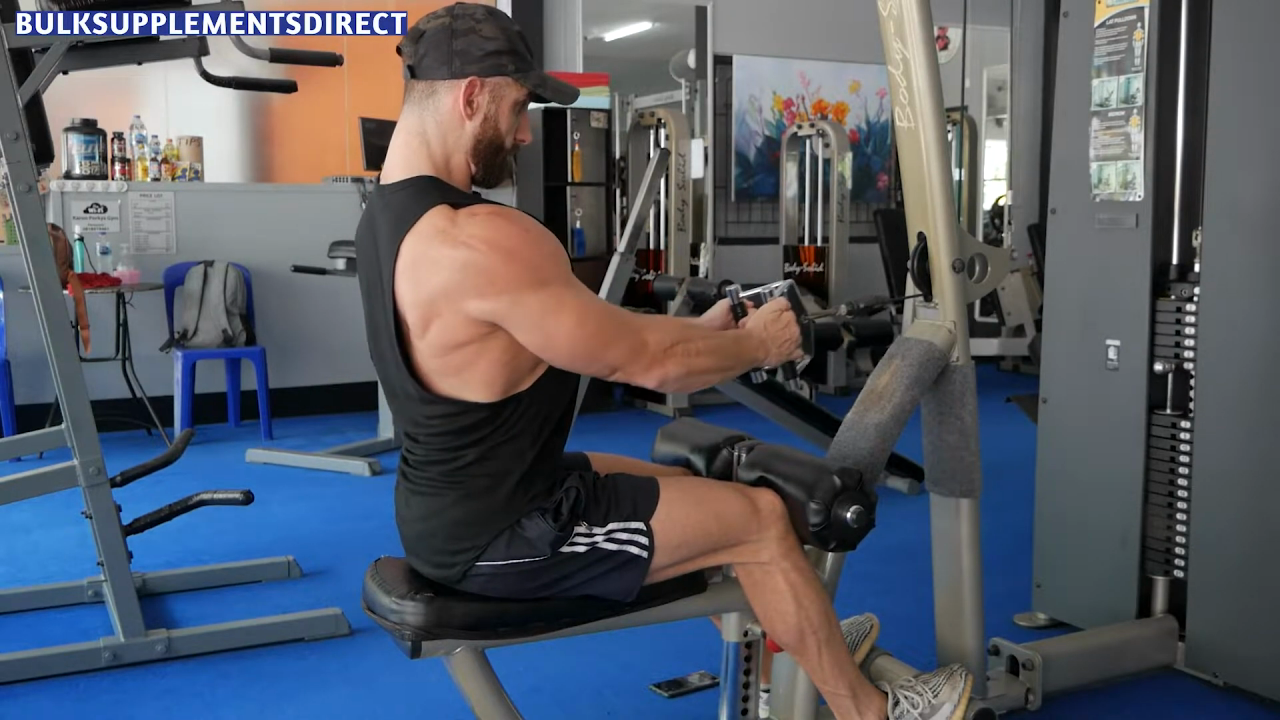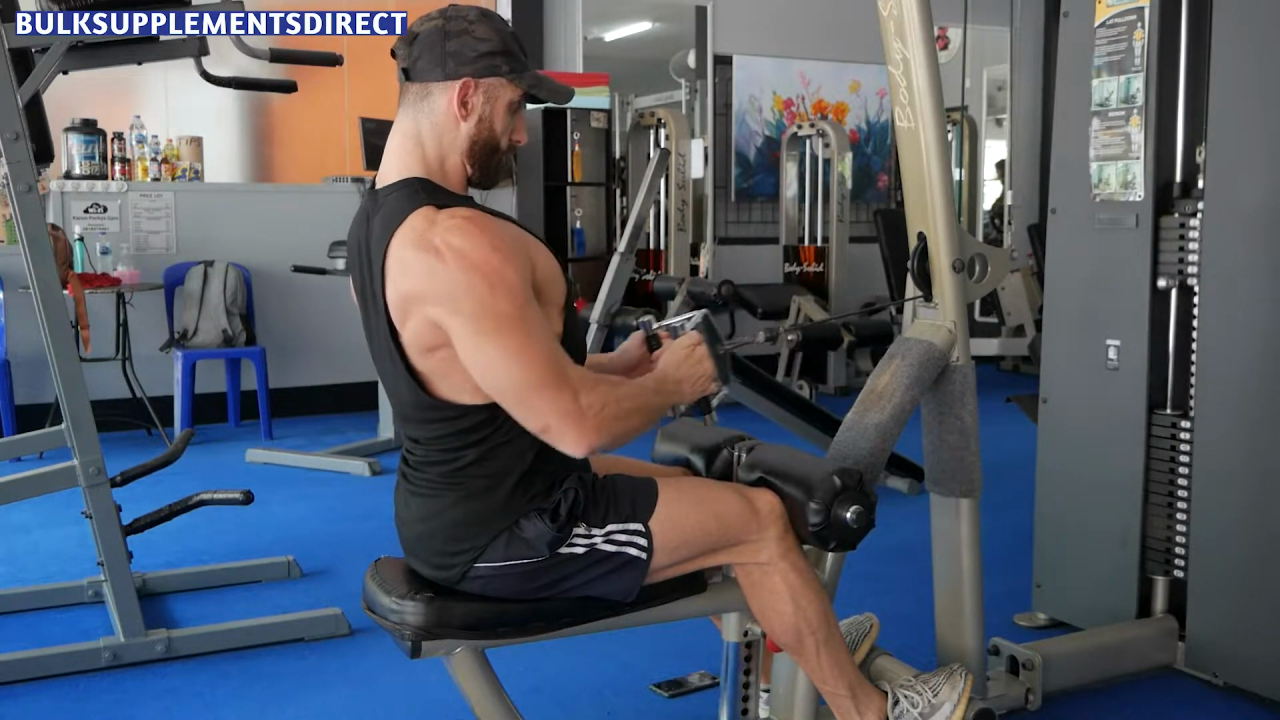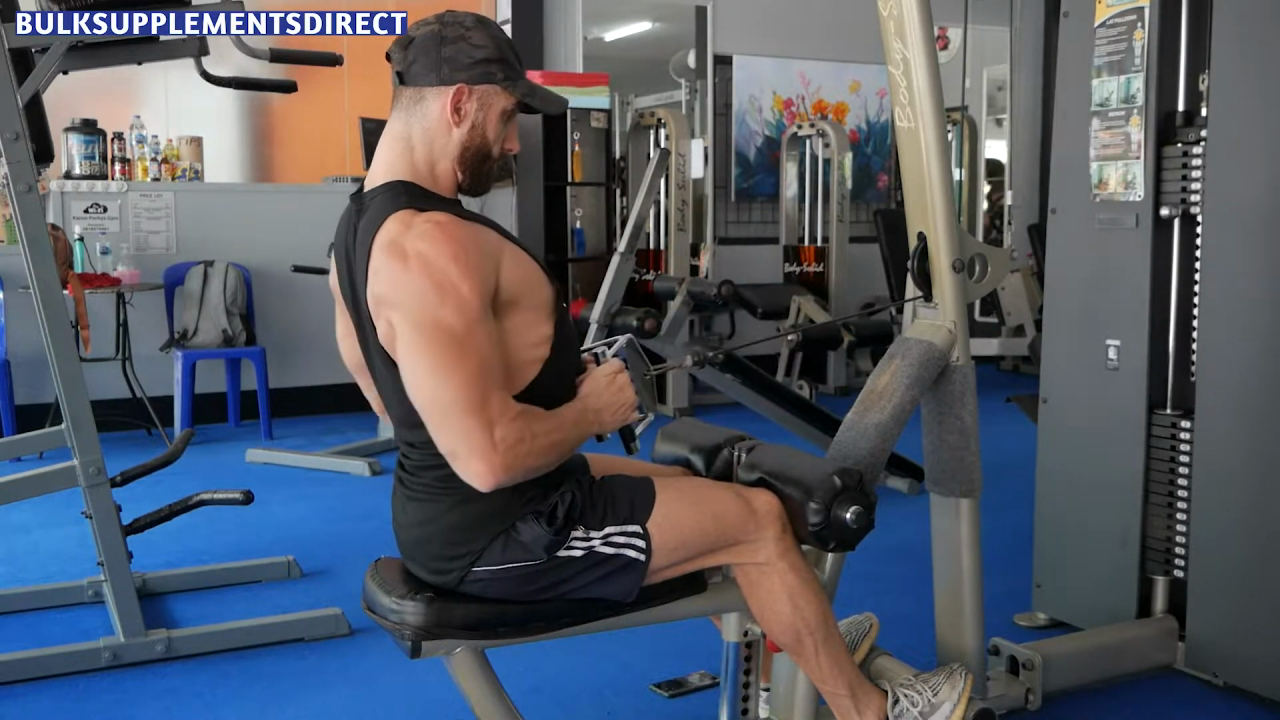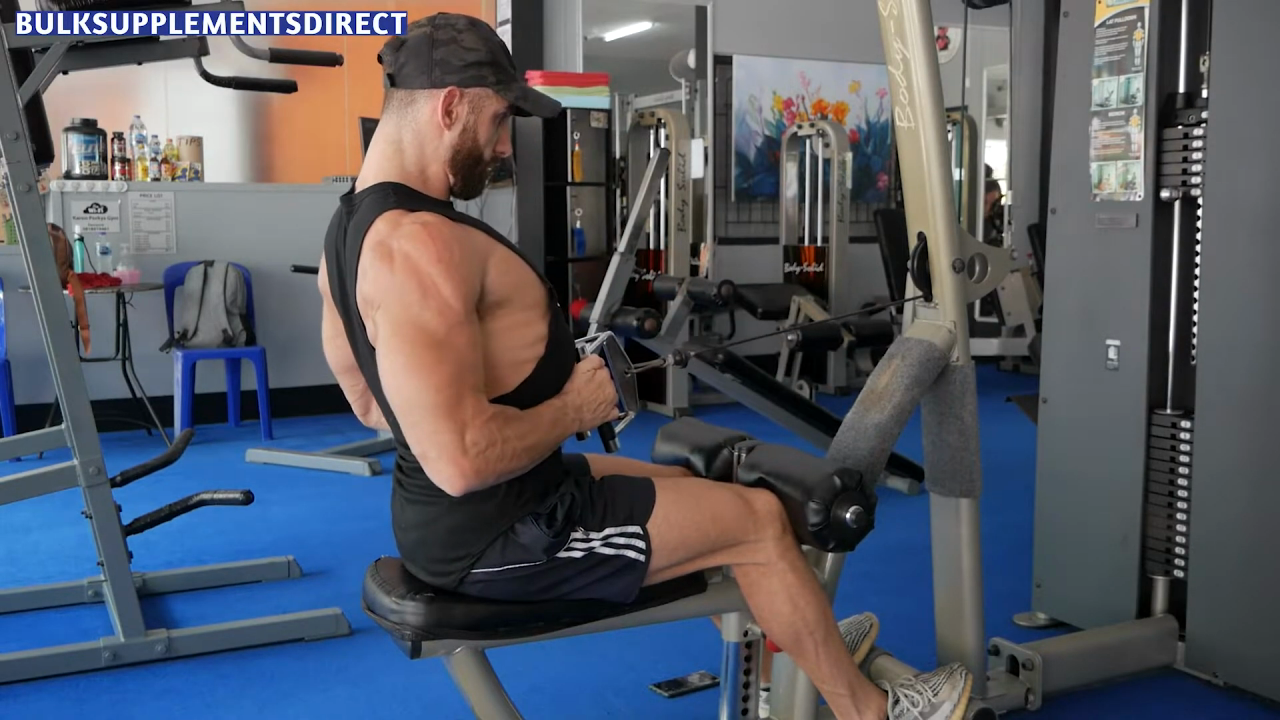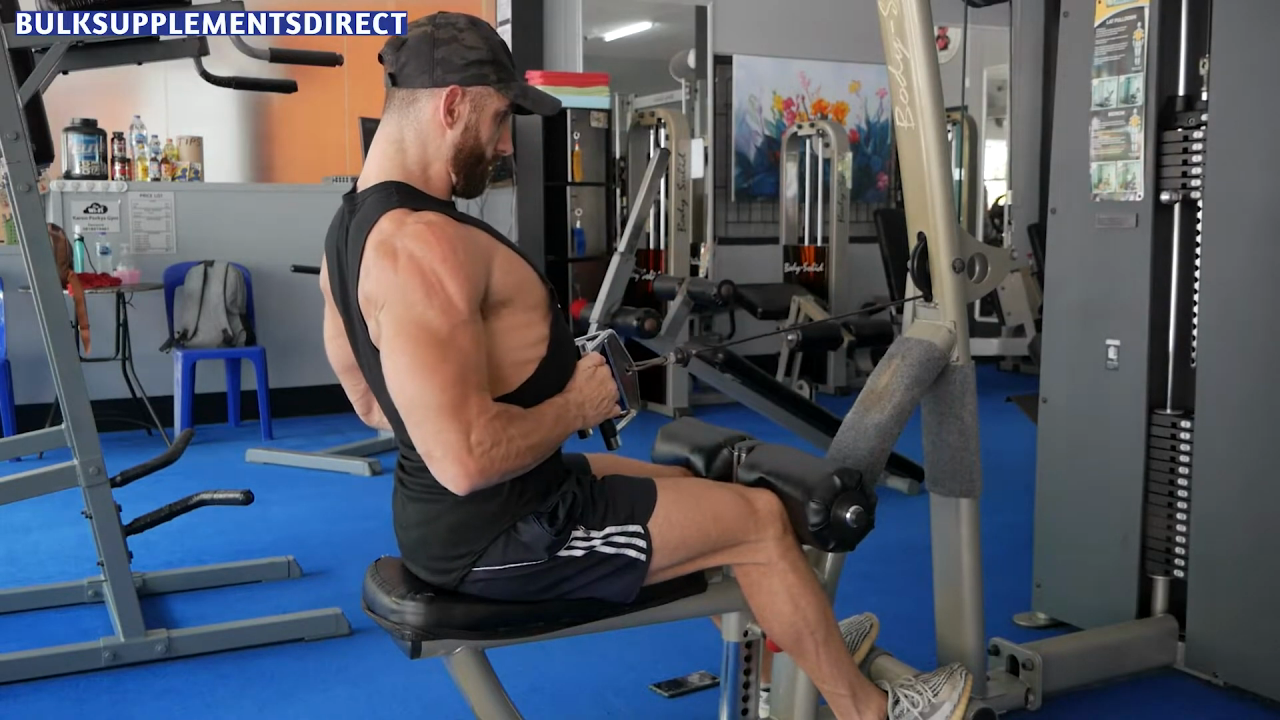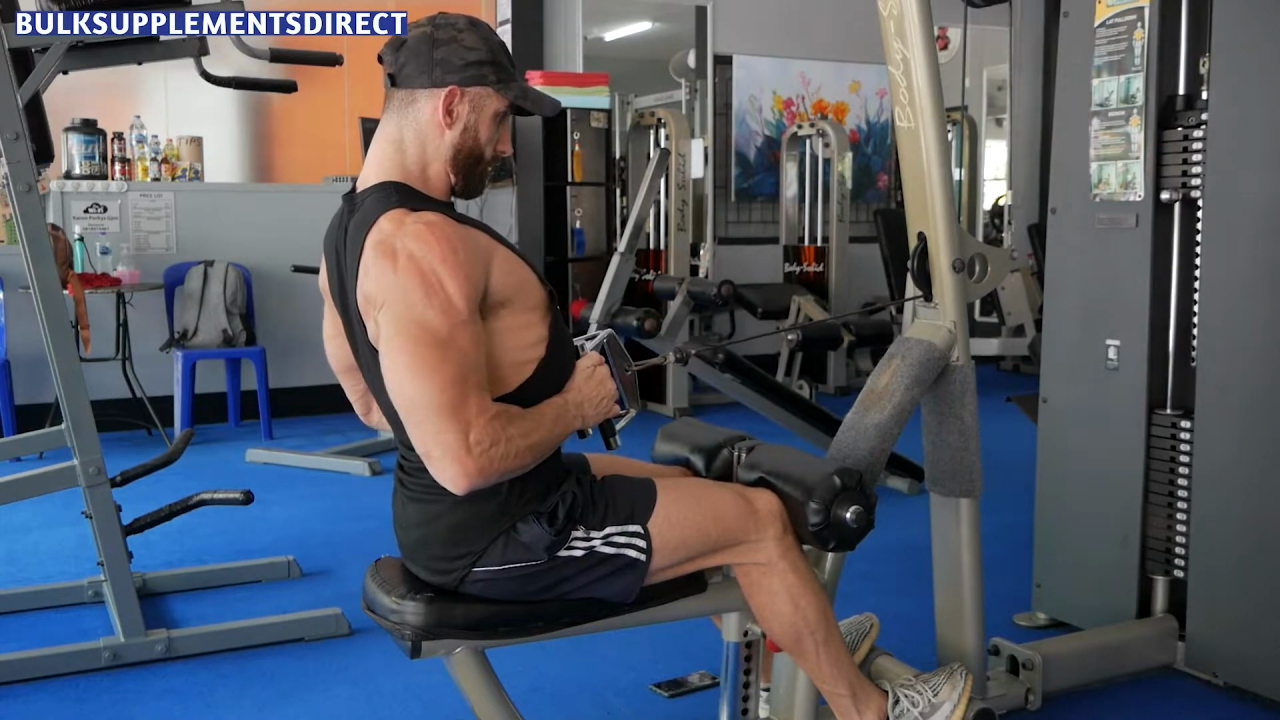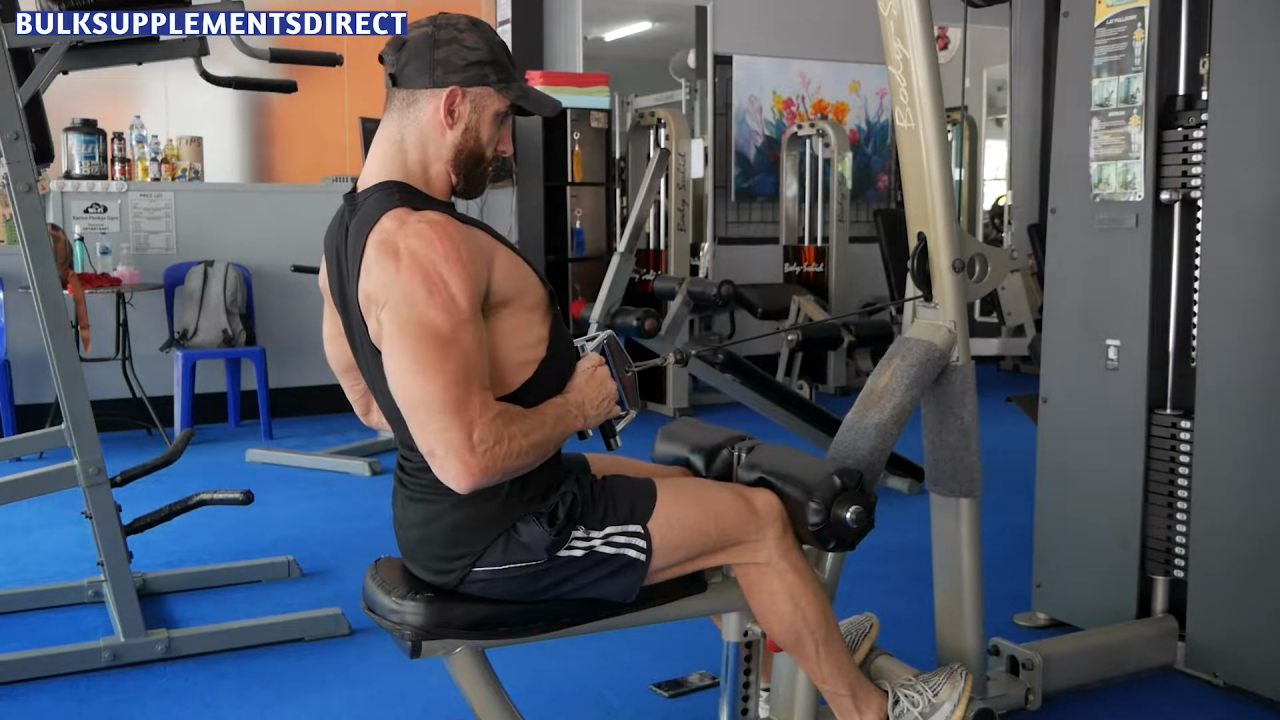
dt=0.2s
person 1, frame 1
left shoulder: (391, 214)
right shoulder: (478, 241)
left elbow: (575, 334)
right elbow: (651, 362)
left wrist: (700, 328)
right wrist: (756, 344)
left hip: (449, 504)
right hip: (503, 530)
left knee: (688, 487)
right knee: (761, 519)
left ankle: (810, 647)
person 1, frame 2
left shoulder: (383, 217)
right shoulder: (457, 243)
right elbow: (584, 427)
left wrist: (609, 365)
right wrist: (670, 384)
left hip: (450, 503)
right hip: (502, 530)
left knee: (691, 487)
right knee: (760, 520)
left ankle: (806, 646)
person 1, frame 3
left shoulder: (367, 223)
right shoulder: (432, 245)
right elbow: (490, 455)
left wrist: (563, 379)
right wrist: (590, 413)
left hip: (443, 510)
right hip: (500, 533)
left knee: (690, 488)
right knee: (757, 519)
left ankle: (800, 649)
person 1, frame 4
left shoulder: (355, 225)
right shoulder: (418, 245)
right elbow: (461, 459)
left wrist: (551, 387)
right wrist: (573, 409)
left hip: (445, 516)
right hip: (497, 535)
left knee: (683, 486)
right knee: (758, 519)
left ankle: (802, 648)
person 1, frame 5
left shoulder: (356, 226)
right shoulder: (423, 245)
right elbow: (467, 458)
left wrist: (551, 382)
right wrist: (577, 405)
left hip: (443, 515)
right hip: (500, 533)
left knee: (683, 486)
right knee: (758, 519)
left ankle: (798, 648)
person 1, frame 6
left shoulder: (355, 226)
right shoulder: (422, 245)
right elbow: (465, 458)
left wrist: (551, 379)
right wrist: (576, 405)
left hip: (442, 515)
right hip: (499, 534)
left knee: (684, 486)
right knee: (758, 519)
left ankle: (803, 648)
person 1, frame 7
left shoulder: (355, 226)
right shoulder: (423, 244)
right elbow: (470, 457)
left wrist: (552, 380)
right wrist: (577, 406)
left hip: (441, 514)
right hip: (499, 533)
left knee: (684, 486)
right knee: (760, 519)
left ankle: (805, 646)
